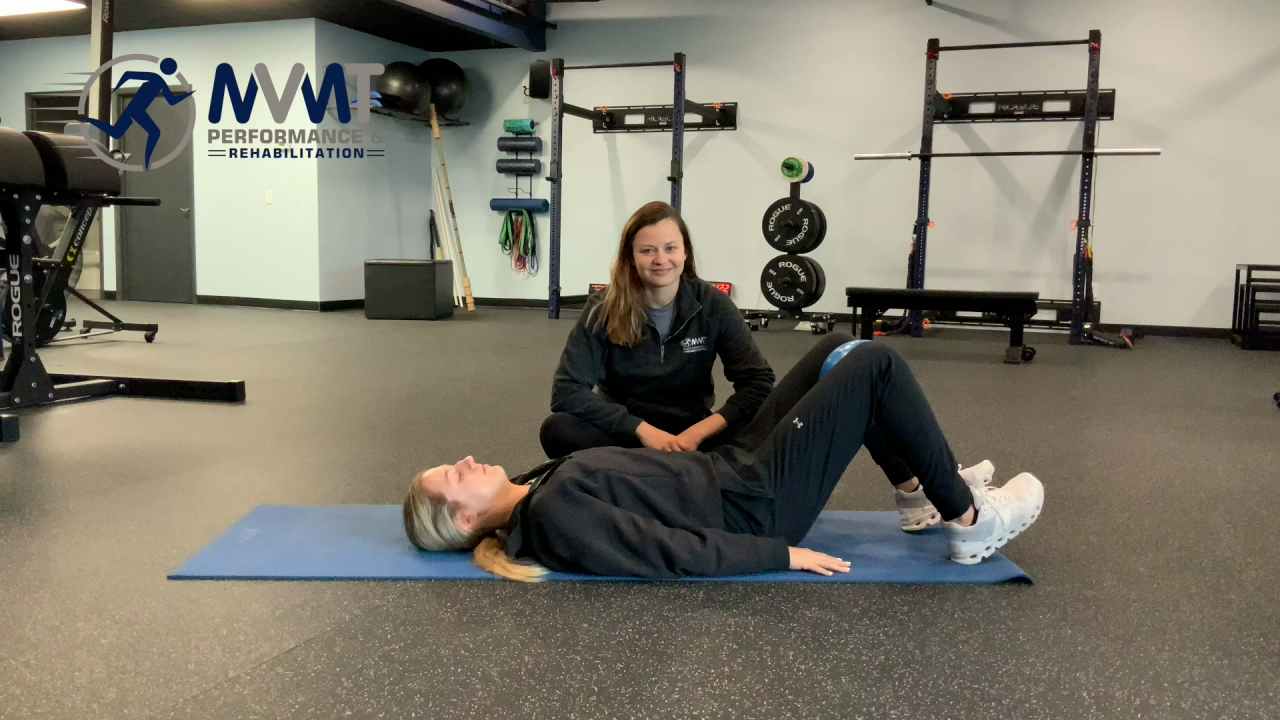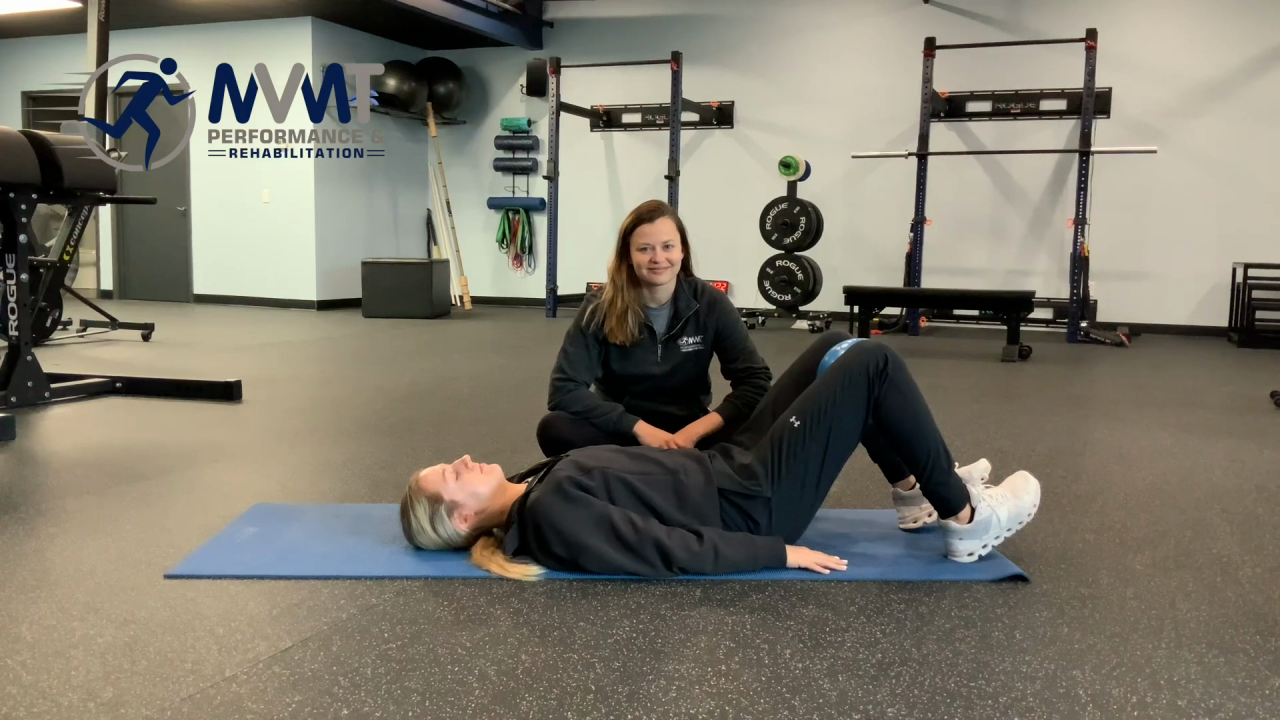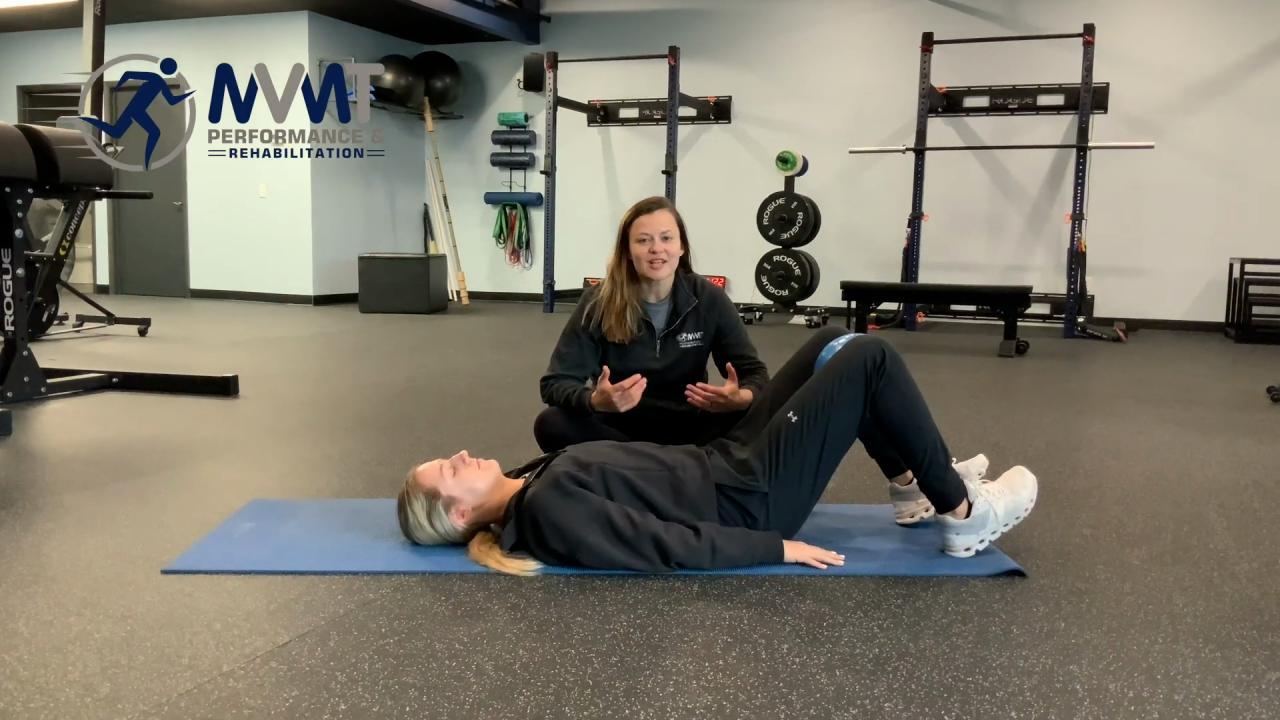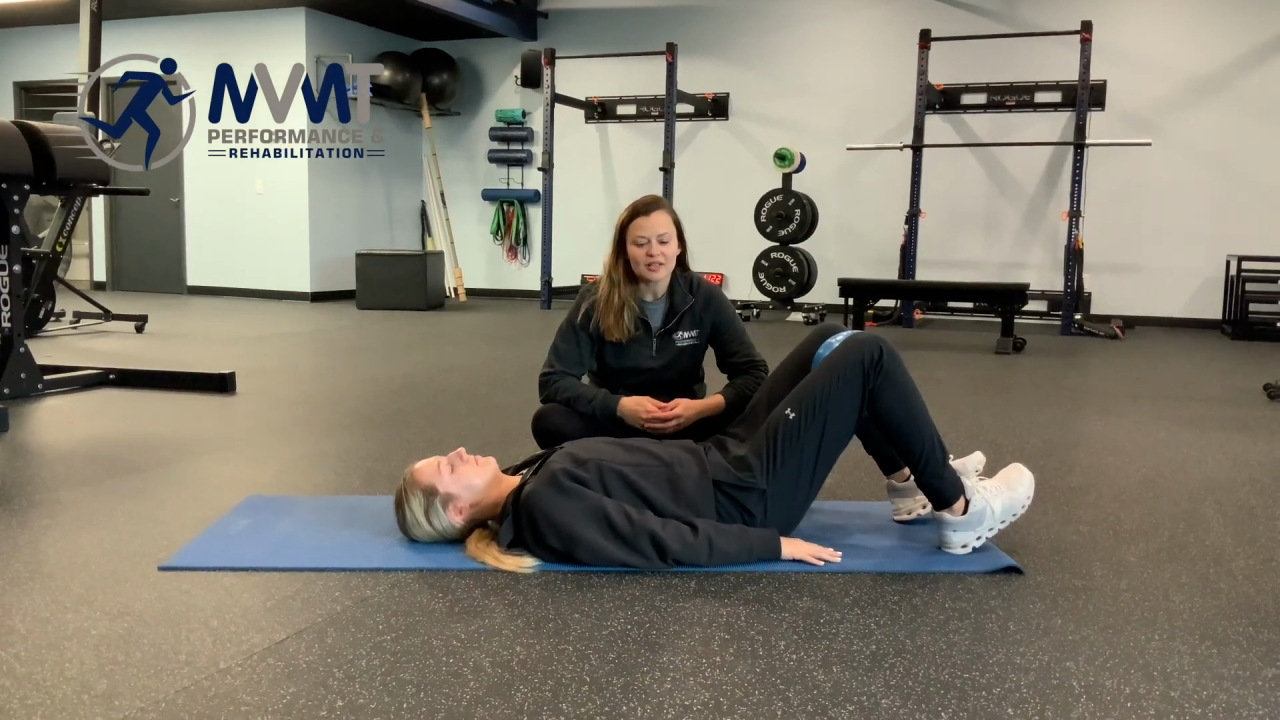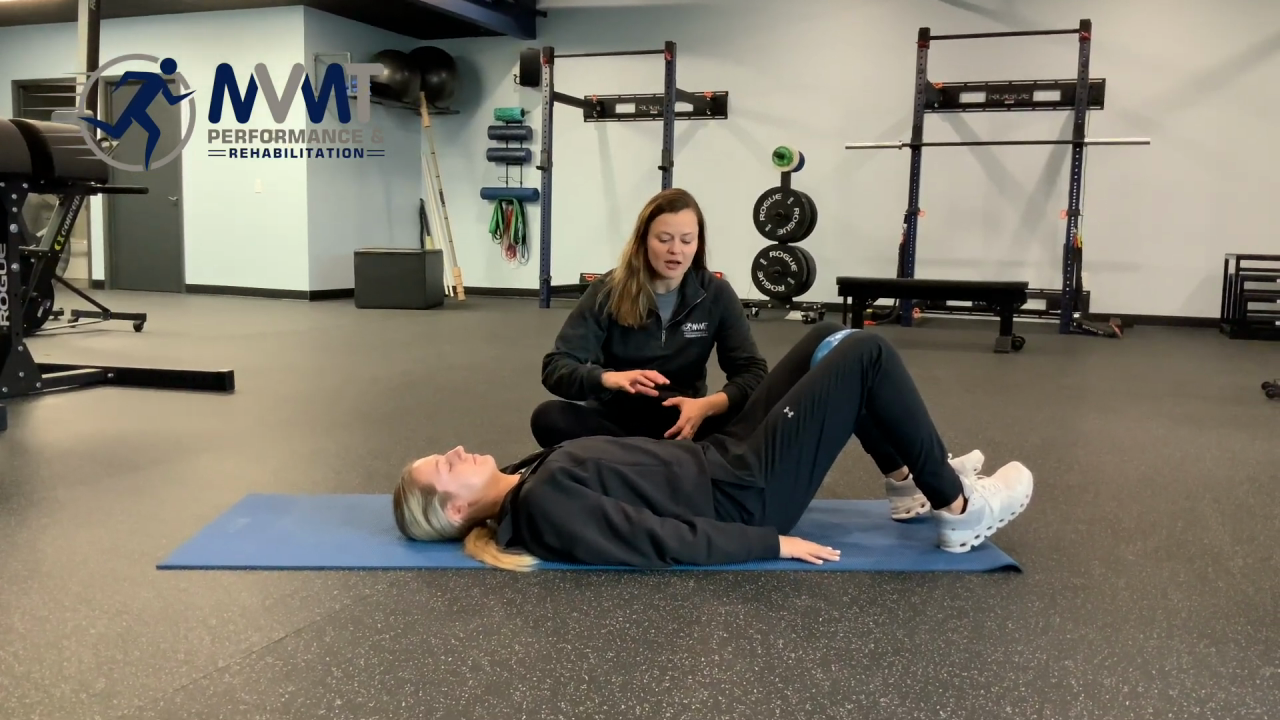
dt=1s
person 1, frame 1
left shoulder: (536, 486)
right shoulder: (553, 516)
right elbow: (676, 551)
right wrist: (784, 553)
left hip: (731, 470)
right hip: (756, 504)
left knee: (841, 349)
right knee: (877, 365)
left ankle: (928, 489)
right ankle: (969, 521)
person 1, frame 2
left shoulder: (533, 486)
right shoulder: (549, 515)
right elbow: (674, 551)
right wrist: (780, 553)
left hip: (728, 471)
right hip: (753, 505)
left knee: (839, 347)
right knee: (874, 363)
left ankle: (922, 489)
right ankle: (965, 519)
person 1, frame 3
left shoulder: (531, 481)
right shoulder: (547, 511)
right elbow: (673, 546)
right wrist: (778, 548)
left hip: (724, 466)
right hip: (750, 499)
left knee: (837, 342)
right knee: (871, 359)
left ankle: (916, 486)
right ankle: (963, 515)
person 1, frame 4
left shoulder: (529, 477)
right shoulder: (545, 507)
right elbow: (668, 541)
right wrist: (775, 544)
left hip: (721, 462)
right hip: (749, 496)
left knee: (834, 338)
right knee: (869, 355)
left ankle: (916, 482)
right ankle: (961, 511)
person 1, frame 5
left shoulder: (528, 476)
right shoulder: (543, 506)
right elbow: (667, 541)
right wrist: (774, 542)
left hip: (721, 461)
right hip: (747, 494)
left knee: (832, 336)
right knee: (867, 354)
left ankle: (914, 481)
right ankle: (958, 510)
person 2, frame 1
left shoulder: (713, 304)
right shoulder: (605, 308)
left elbow: (759, 383)
right elbow: (567, 390)
left wrist: (697, 433)
right wrist: (643, 429)
left hip: (690, 432)
right hip: (626, 432)
right knee: (557, 430)
person 2, frame 2
left shoulder: (710, 303)
right shoulder: (602, 307)
left elbow: (756, 381)
right elbow: (564, 390)
left wrist: (694, 432)
right wrist: (640, 429)
left hip: (687, 432)
right hip: (622, 432)
right knee: (554, 429)
person 2, frame 3
left shoulder: (709, 299)
right shoulder: (600, 301)
left elbow: (754, 373)
right elbow: (555, 383)
left wrist: (740, 398)
right wrist: (595, 401)
left hip: (686, 427)
right hip: (619, 428)
right knee: (550, 425)
person 2, frame 4
left shoulder: (705, 297)
right shoulder: (597, 299)
left elbow: (755, 374)
right elbow: (553, 381)
left wrist: (702, 408)
right wrist: (619, 406)
left hip: (683, 425)
right hip: (614, 425)
right knee: (548, 421)
person 2, frame 5
left shoulder: (716, 294)
right shoulder: (608, 292)
left elbow: (753, 372)
right elbow: (555, 367)
left wrist: (707, 405)
right wrist: (609, 377)
left hip: (682, 422)
right hip: (614, 419)
right knee: (547, 417)
